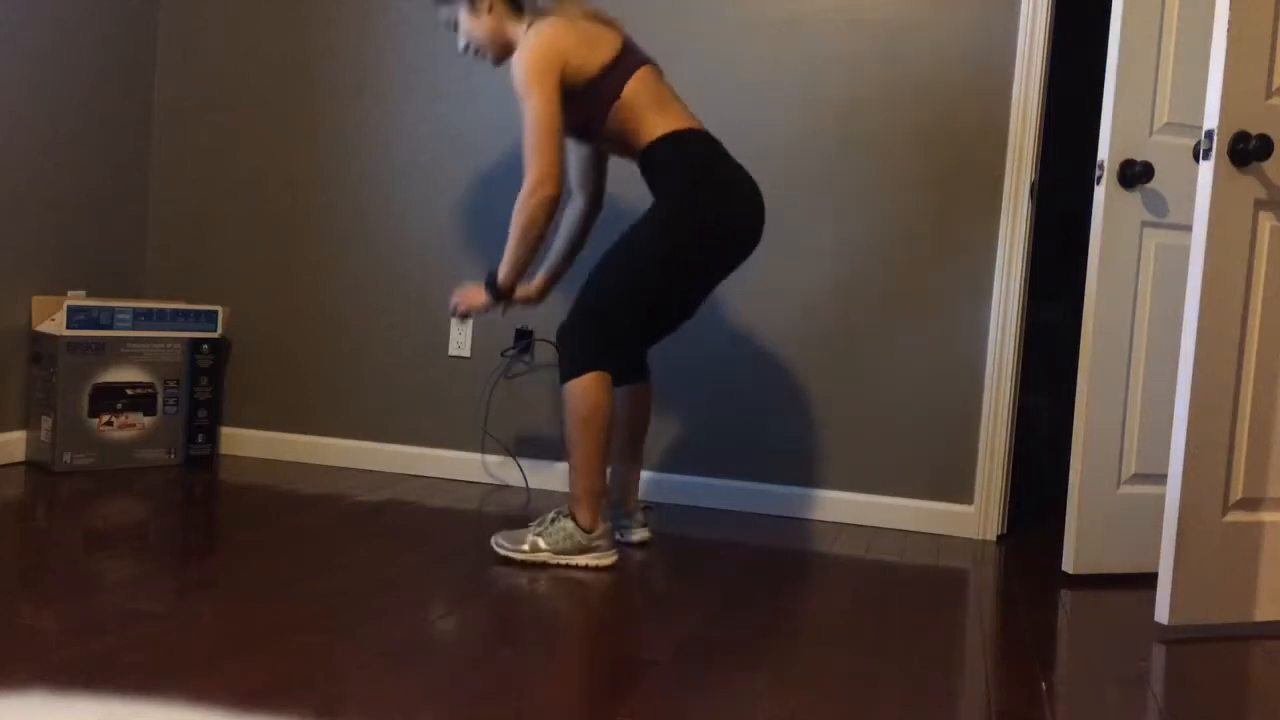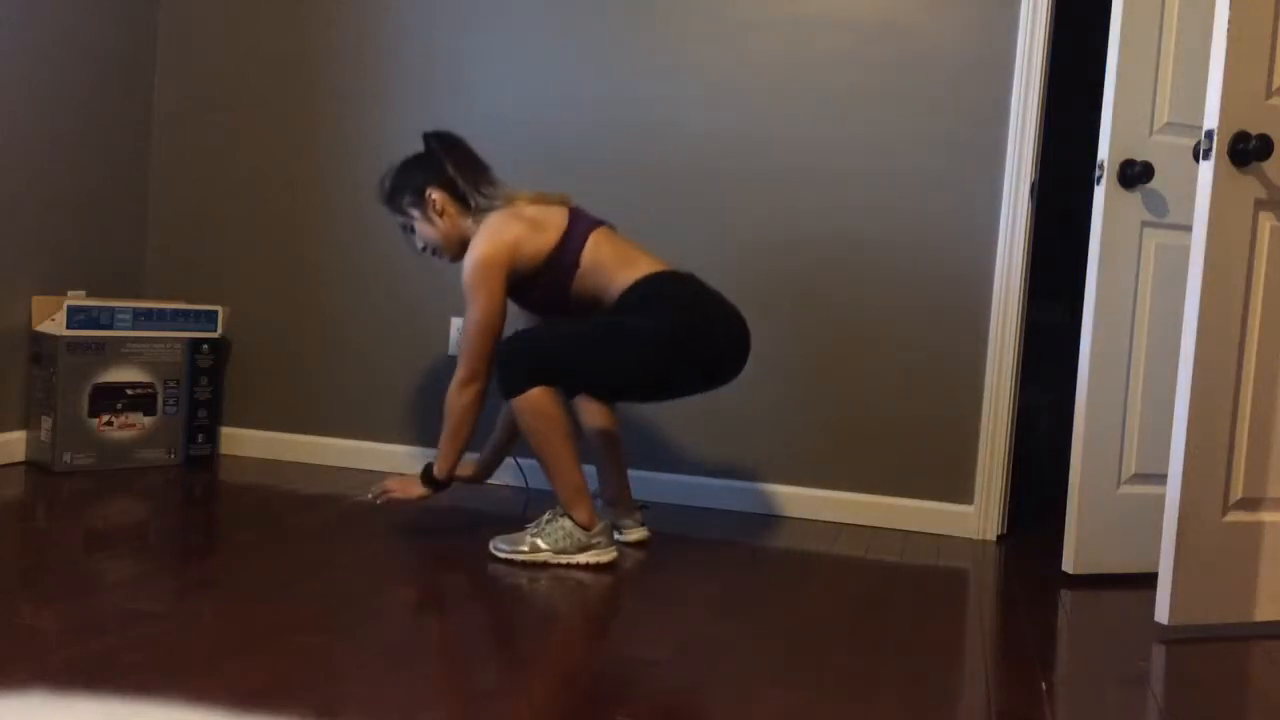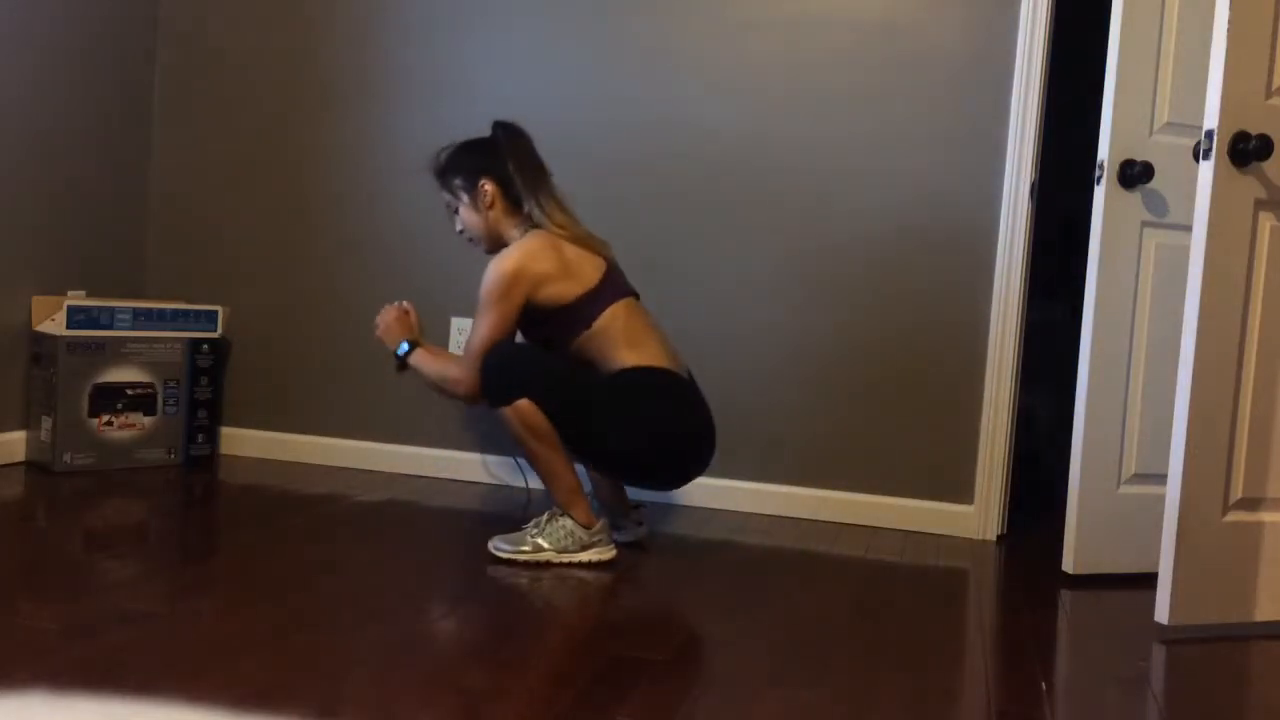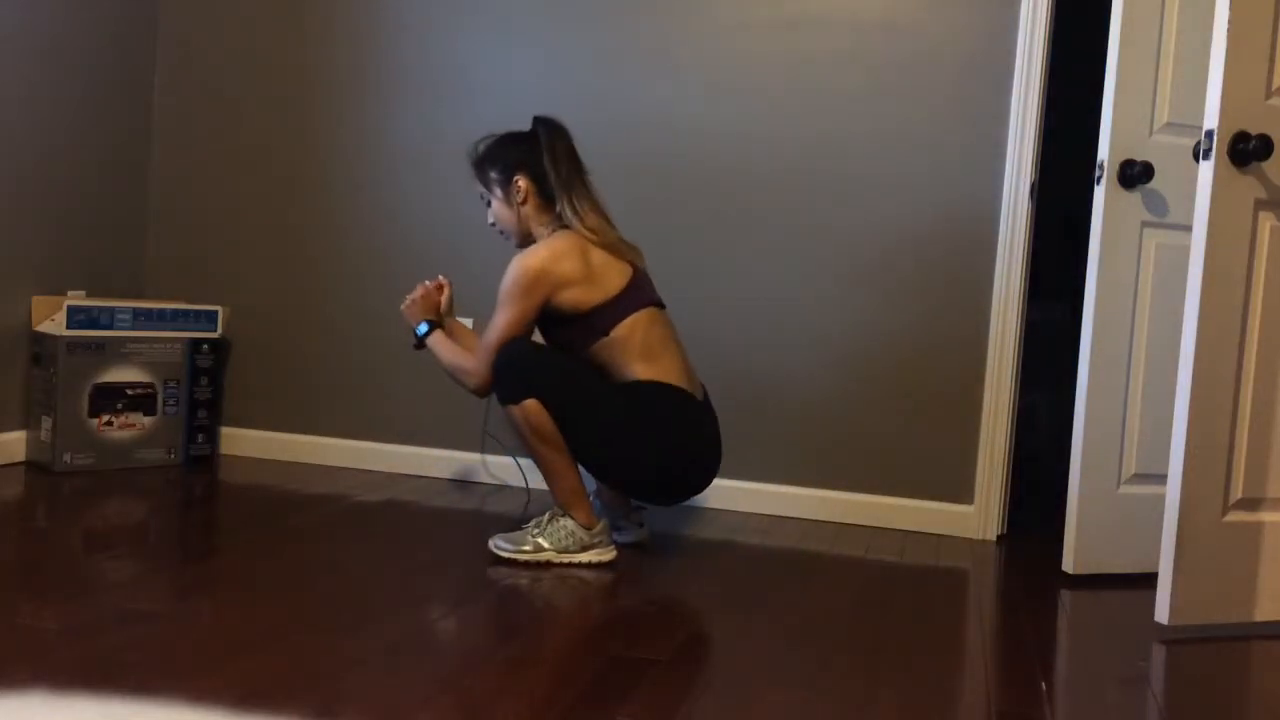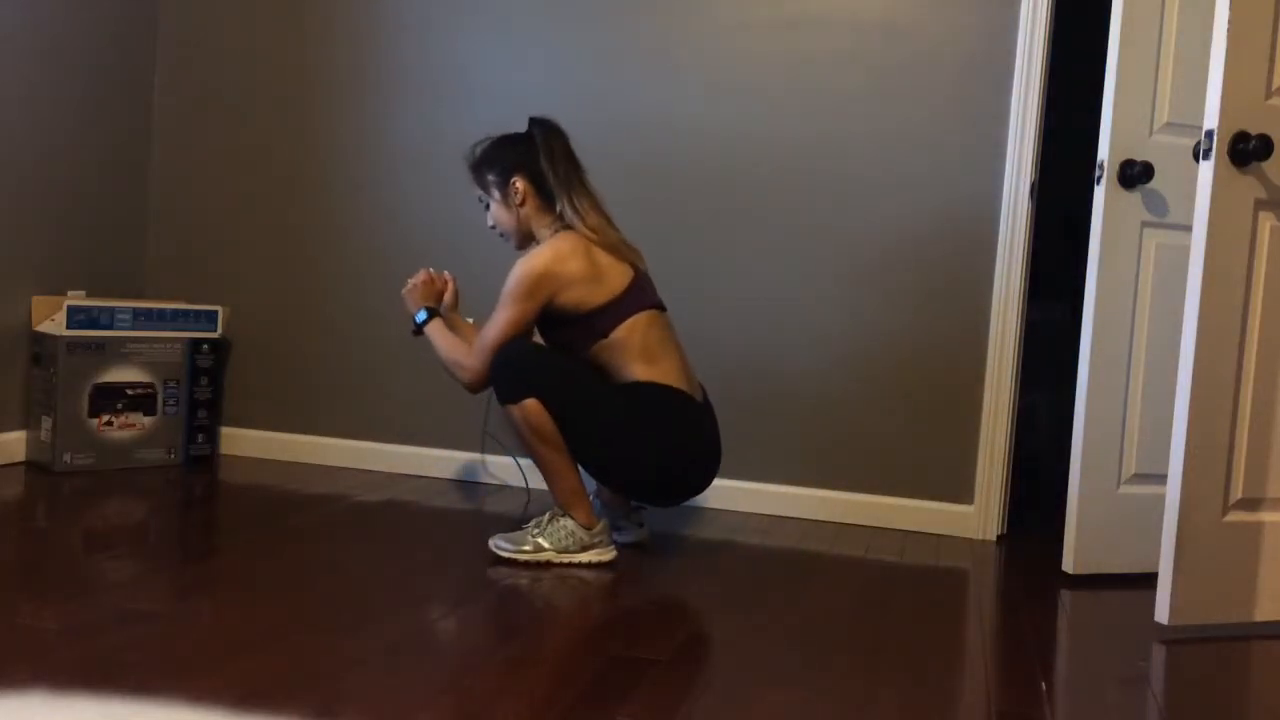
dt=0.7s
person 1, frame 1
left shoulder: (538, 47)
left elbow: (542, 188)
right elbow: (584, 196)
left wrist: (499, 286)
right wrist: (540, 282)
left hip: (698, 196)
right hip: (722, 196)
left knee: (585, 340)
right knee: (614, 341)
left ankle: (586, 528)
right ankle: (624, 509)
person 1, frame 2
left shoulder: (488, 245)
right shoulder: (519, 224)
left elbow: (471, 381)
right elbow: (537, 368)
left wrist: (436, 476)
right wrist: (485, 465)
left hip: (685, 329)
right hip: (699, 321)
left knee: (522, 361)
right knee: (570, 360)
left ankle: (582, 528)
right ankle: (620, 511)
person 1, frame 3
left shoulder: (516, 262)
right shoulder: (556, 243)
left elbow: (470, 382)
left wrist: (406, 347)
right wrist: (423, 343)
left hip: (658, 428)
right hip: (674, 417)
left knee: (505, 370)
right knee: (547, 377)
left ankle: (581, 528)
right ankle: (616, 513)
person 1, frame 4
left shoulder: (540, 261)
right shoulder: (586, 246)
left elbow: (482, 375)
left wrist: (426, 327)
right wrist: (448, 321)
left hip: (666, 446)
right hip: (684, 435)
left knee: (517, 367)
right knee: (545, 373)
left ankle: (582, 529)
right ankle: (618, 511)
person 1, frame 5
left shoulder: (545, 261)
right shoulder: (584, 245)
left elbow: (476, 371)
left wrist: (425, 315)
right wrist: (450, 314)
left hip: (666, 447)
right hip: (682, 436)
left knee: (515, 367)
right knee: (535, 370)
left ankle: (582, 529)
right ankle: (617, 511)
